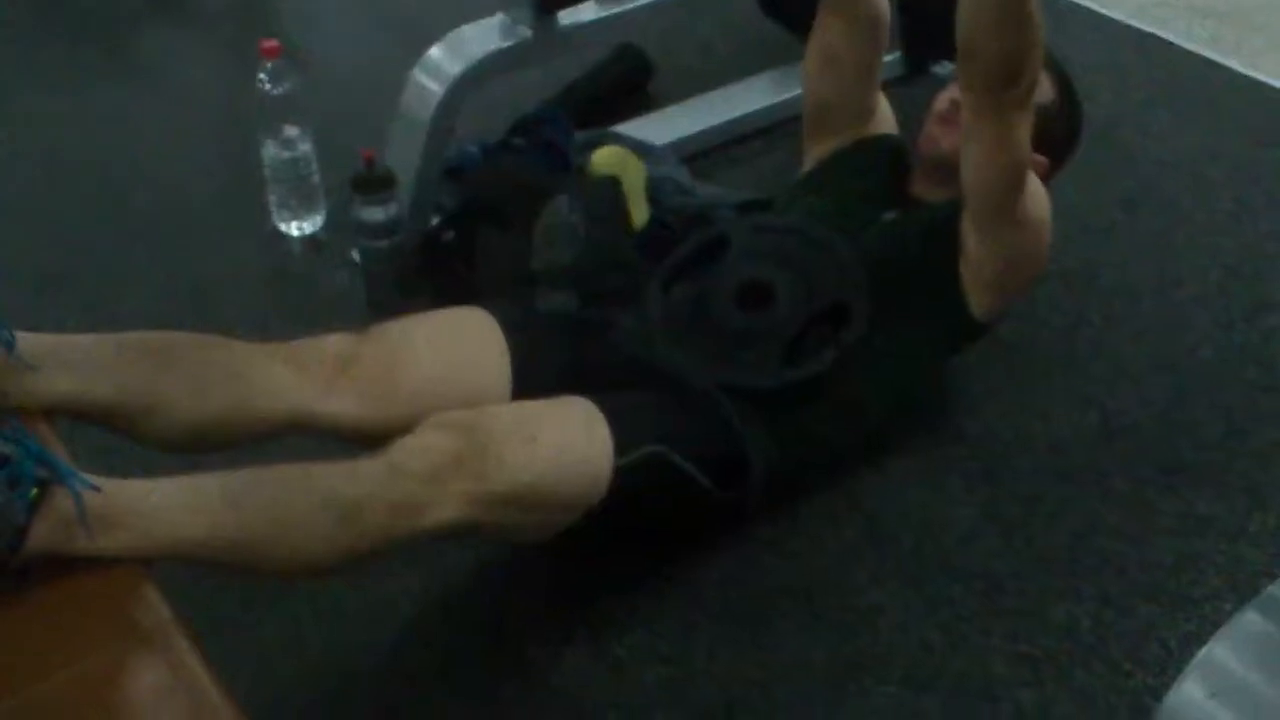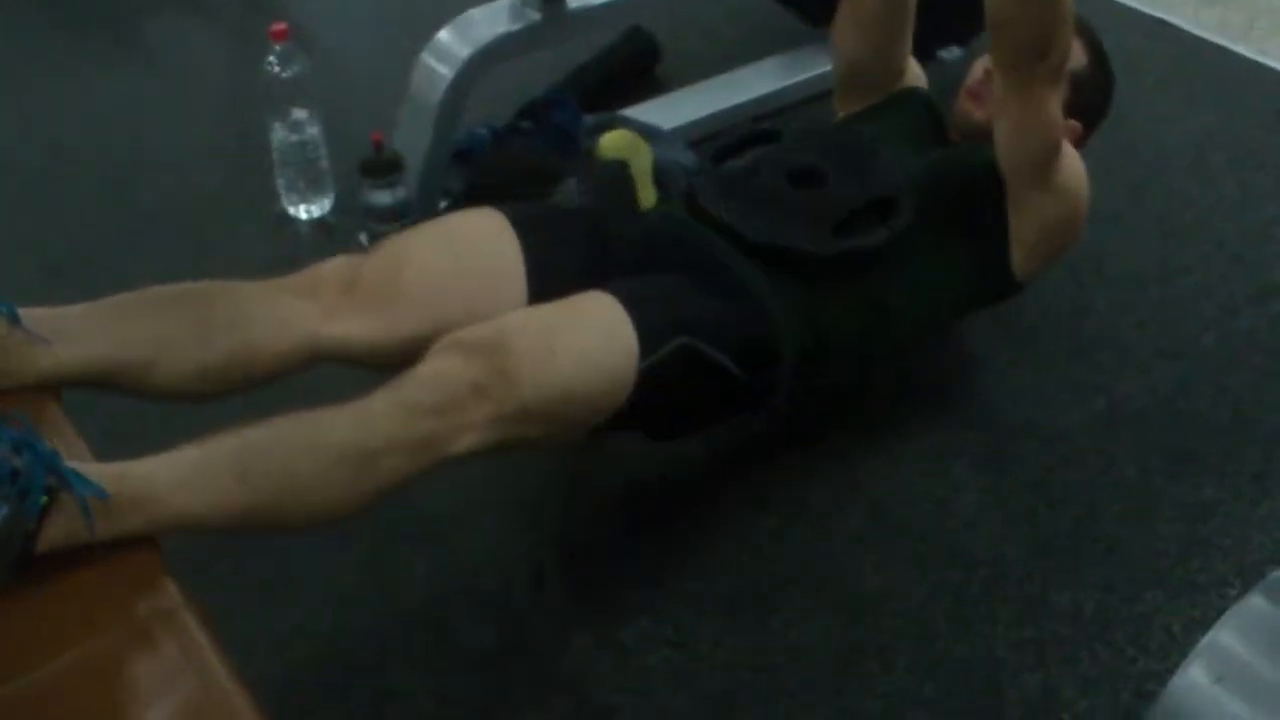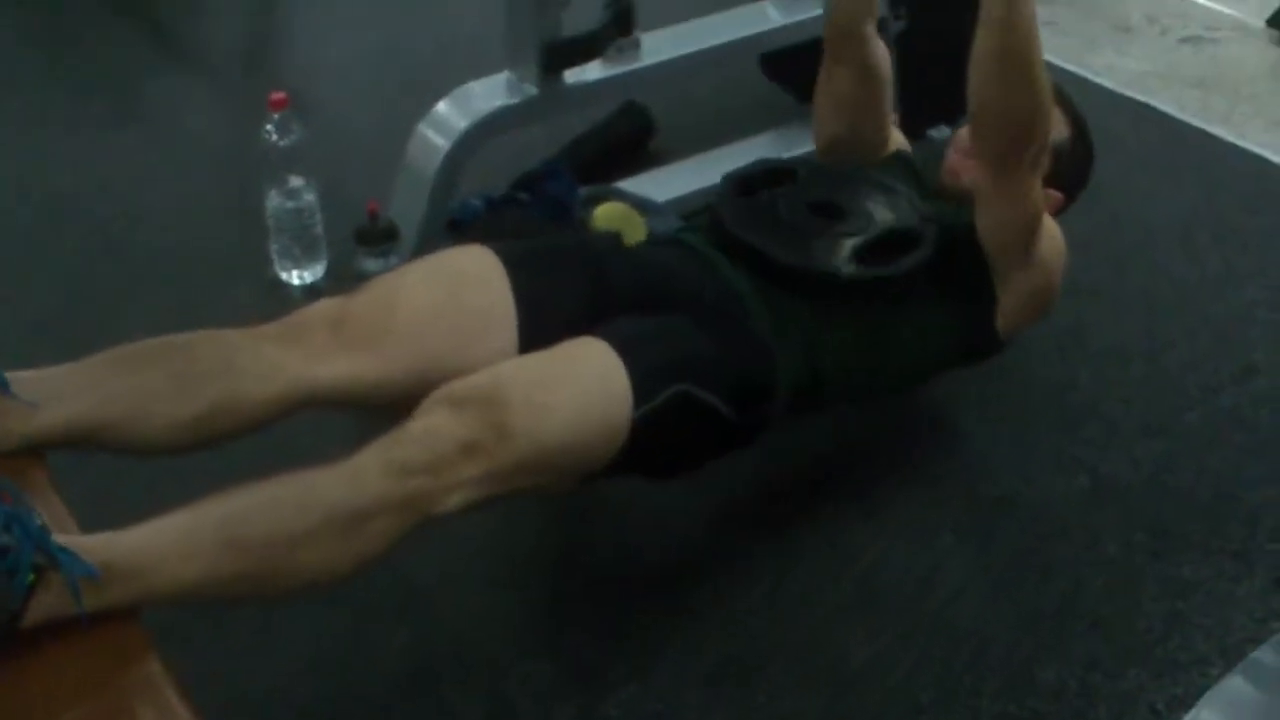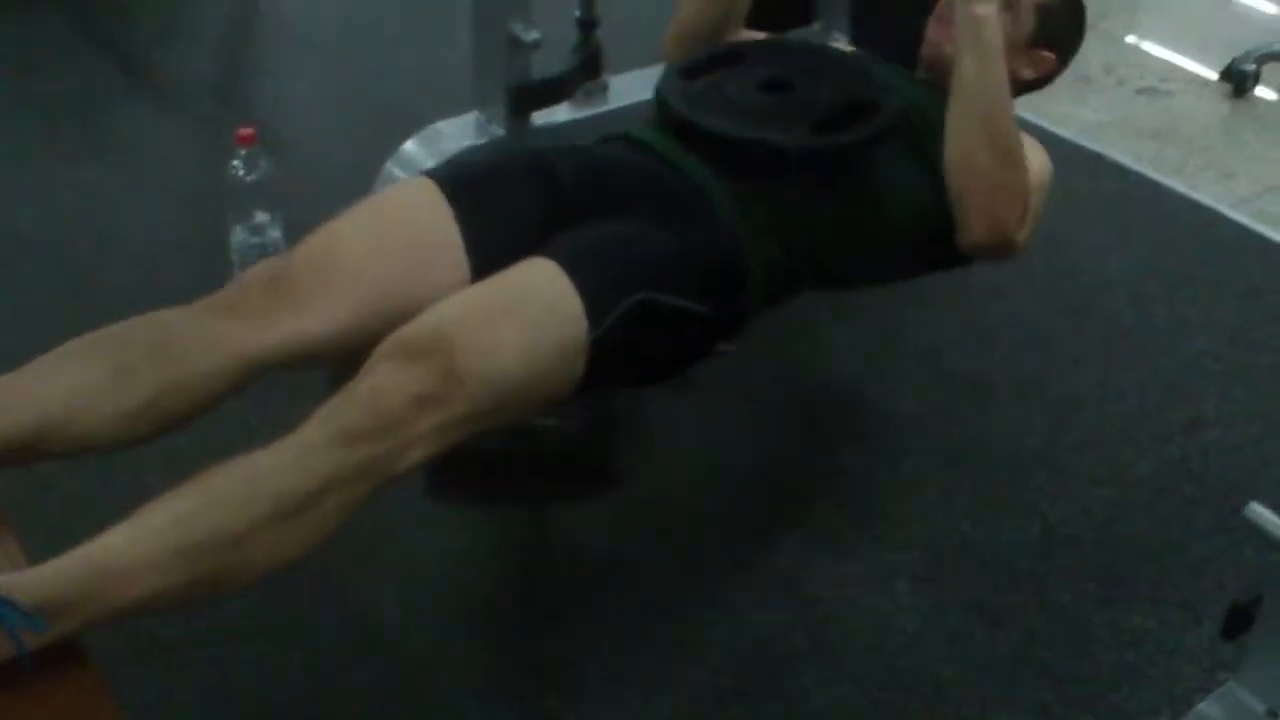
dt=0.4s
person 1, frame 1
left shoulder: (997, 241)
right shoulder: (862, 153)
left elbow: (999, 89)
left hip: (722, 417)
right hip: (627, 333)
left knee: (448, 464)
right knee: (334, 369)
person 1, frame 2
left shoulder: (1038, 200)
right shoulder: (897, 106)
left hip: (743, 307)
right hip: (655, 230)
left knee: (464, 383)
right knee: (337, 295)
person 1, frame 3
left shoulder: (1017, 263)
right shoulder: (888, 164)
left elbow: (1007, 153)
left hip: (735, 347)
right hip: (645, 266)
left knee: (454, 441)
right knee: (324, 339)
person 1, frame 4
left shoulder: (1012, 157)
left elbow: (989, 227)
left hip: (697, 242)
right hip: (597, 167)
left knee: (401, 398)
right knee: (259, 307)
